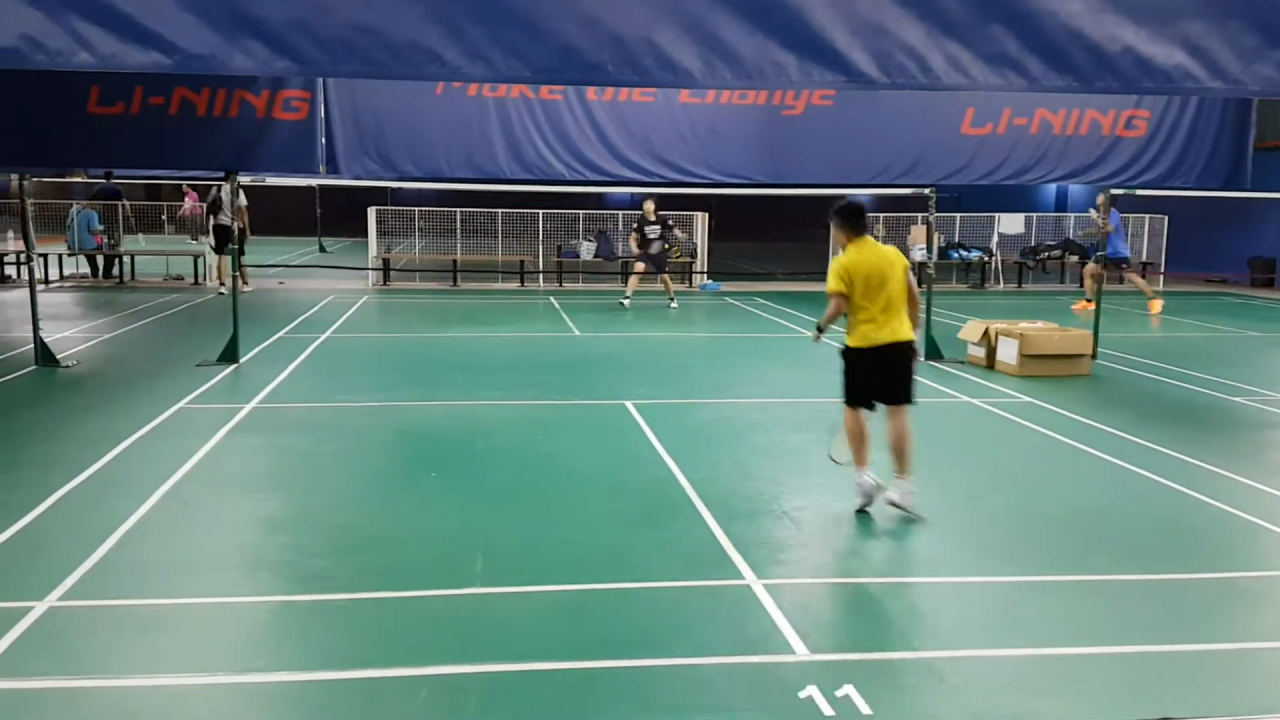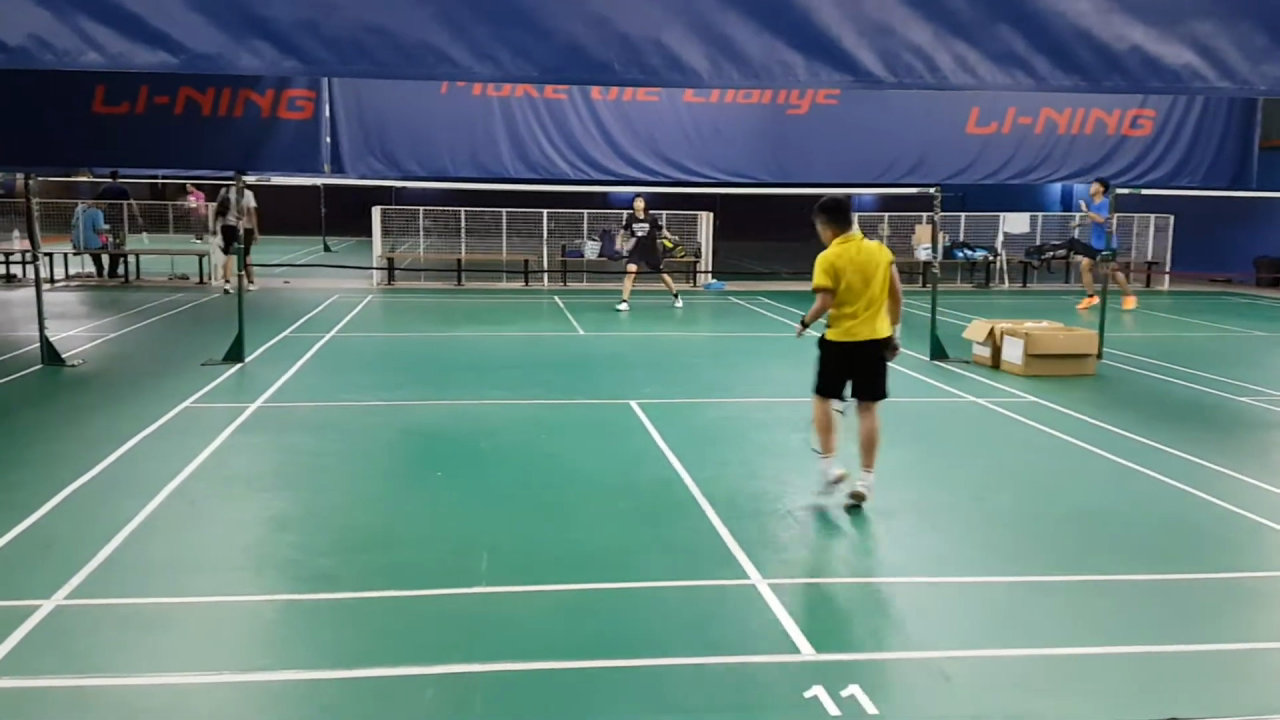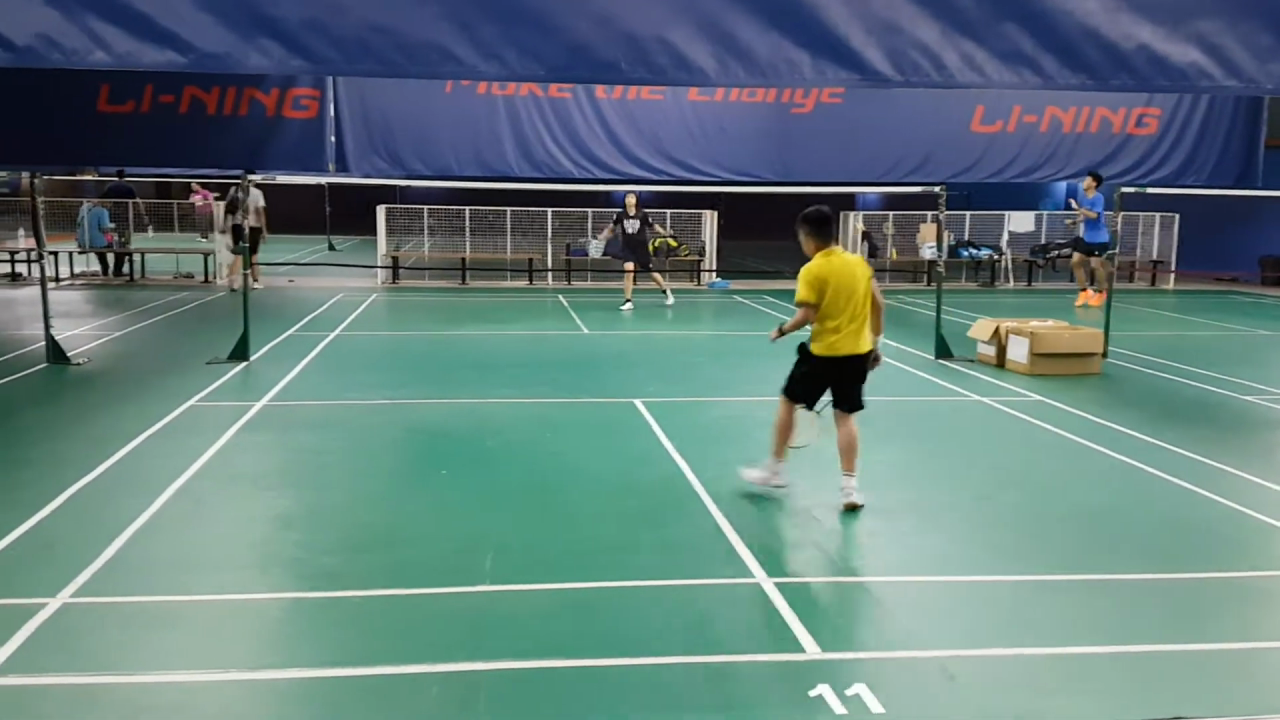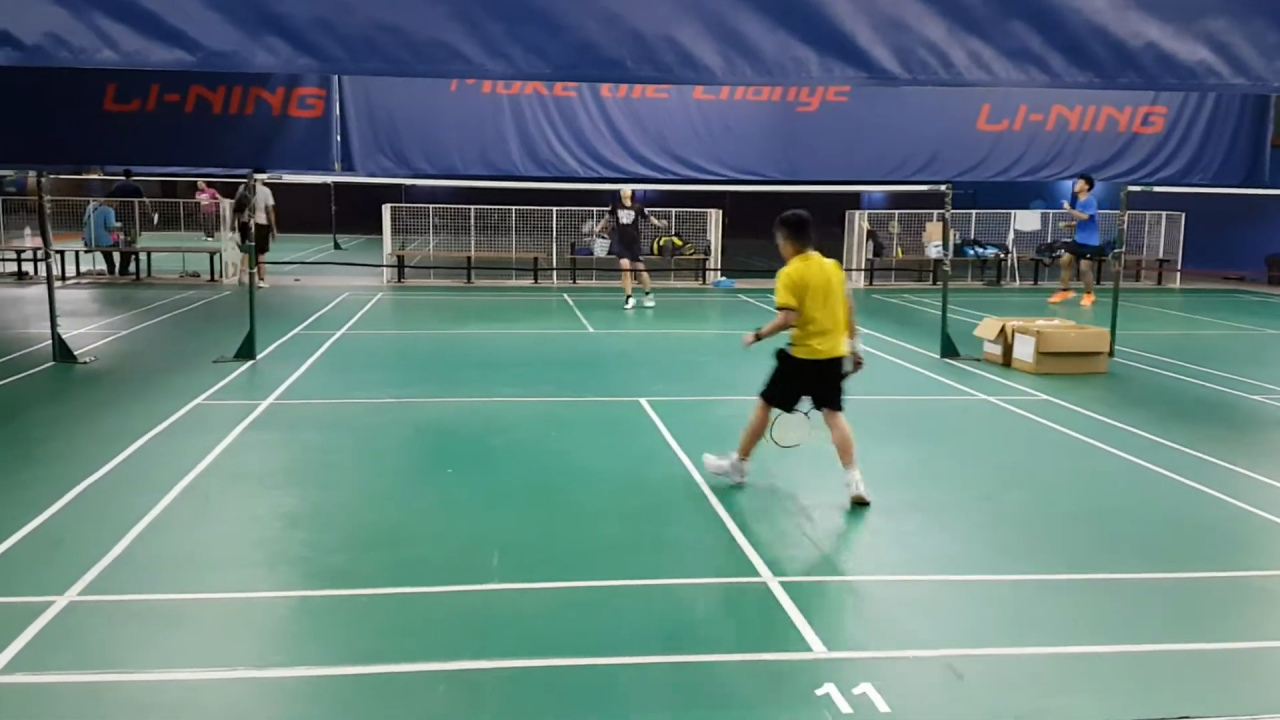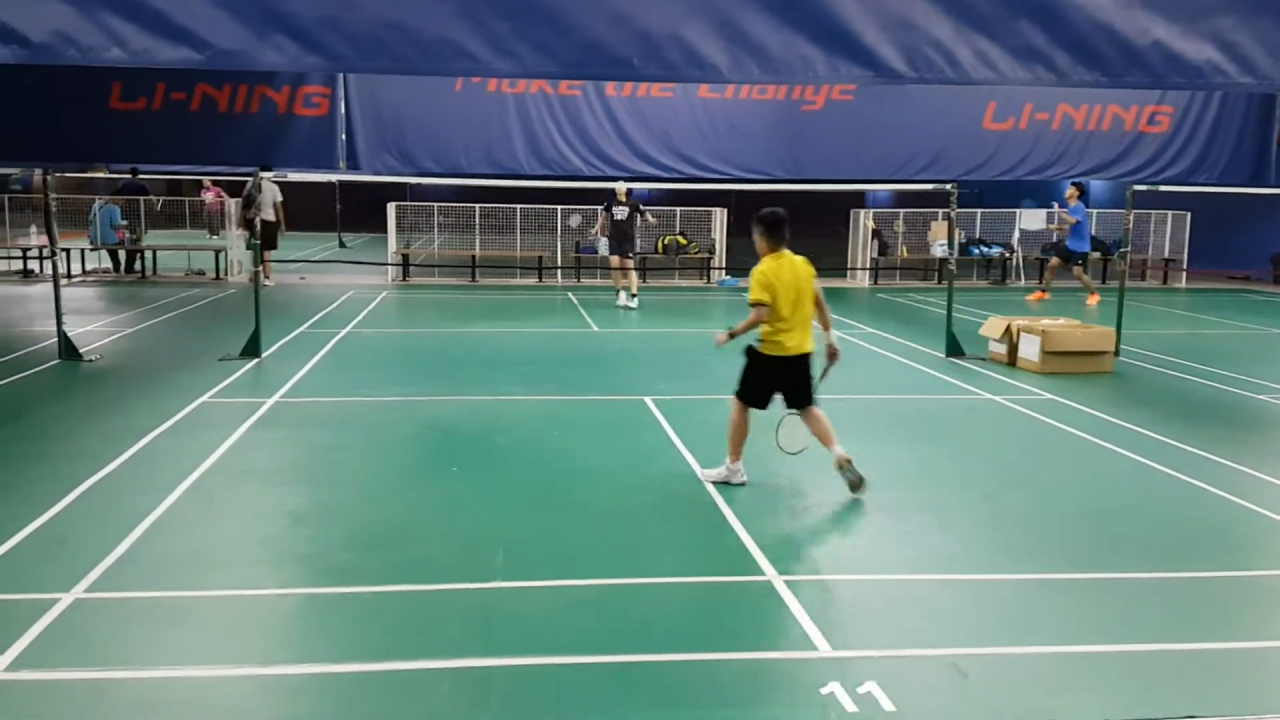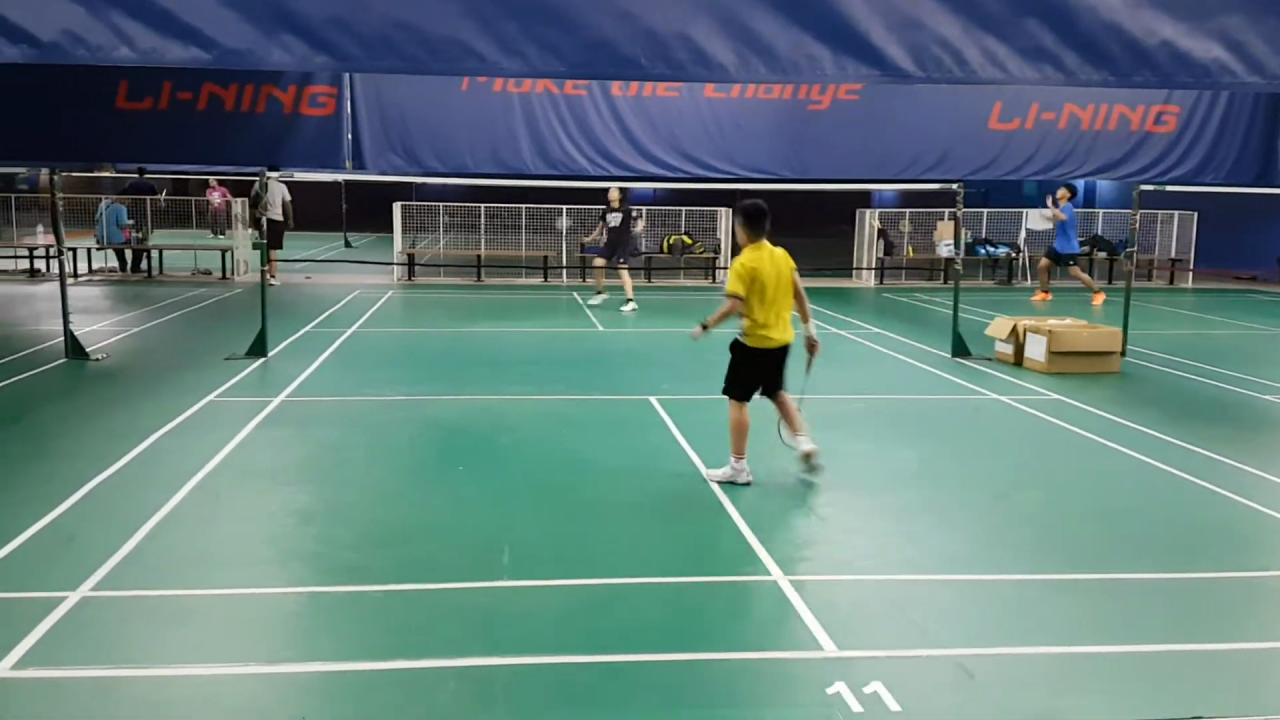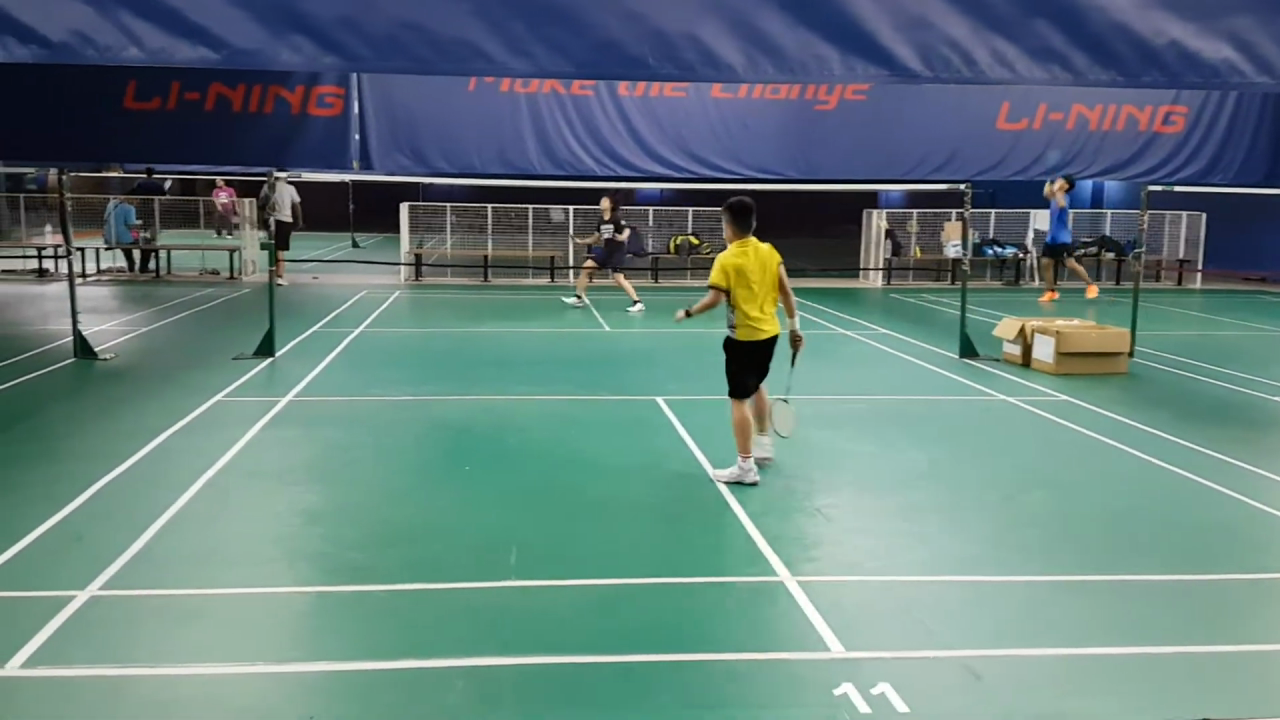
dt=0.1s
person 1, frame 1
left shoulder: (844, 263)
right shoulder: (894, 254)
left elbow: (837, 307)
right elbow: (914, 297)
left wrist: (821, 326)
right wrist: (912, 336)
left hip: (863, 345)
right hip: (900, 341)
left knee: (853, 409)
right knee: (897, 412)
left ankle: (864, 476)
right ankle: (901, 486)
person 1, frame 2
left shoulder: (828, 259)
right shoulder: (880, 250)
left elbow: (823, 304)
right elbow: (896, 293)
left wrist: (805, 322)
right wrist: (891, 330)
left hip: (843, 342)
right hip: (878, 339)
left knee: (823, 400)
right knee: (867, 409)
left ankle: (831, 465)
right ankle: (865, 480)
person 1, frame 3
left shoulder: (811, 271)
right shoulder: (858, 263)
left elbow: (806, 316)
right elbow: (877, 305)
left wrist: (782, 330)
right wrist: (874, 343)
left hip: (823, 352)
right hip: (858, 352)
left knee: (787, 403)
right knee: (845, 416)
left ankle: (773, 470)
right ankle: (850, 487)
person 1, frame 4
left shoulder: (789, 274)
right shoulder: (832, 268)
left elbow: (787, 319)
right elbow: (848, 310)
left wrist: (758, 336)
right wrist: (852, 347)
left hip: (801, 356)
right hip: (833, 354)
left knee: (764, 407)
right knee: (834, 416)
left ankle: (738, 464)
right ankle: (855, 481)
person 1, frame 5
left shoulder: (762, 272)
right shoulder: (803, 265)
left elbow: (759, 316)
right elbow: (820, 305)
left wrist: (731, 333)
right wrist: (830, 339)
left hip: (771, 352)
right hip: (801, 350)
left knee: (741, 404)
right knee: (807, 409)
left ankle: (733, 468)
right ankle: (840, 456)
person 1, frame 6
left shoulder: (742, 264)
right shoulder: (784, 257)
left elbow: (734, 307)
right elbow: (801, 297)
left wrist: (706, 326)
right wrist: (809, 332)
left hip: (754, 343)
right hip: (782, 340)
left knee: (737, 402)
right knee: (778, 394)
left ankle: (738, 468)
right ankle: (805, 442)
person 1, frame 7
left shoulder: (726, 258)
right shoulder: (769, 252)
left elbow: (714, 299)
right elbow: (787, 292)
left wrist: (688, 311)
right wrist: (794, 327)
left hip: (744, 337)
right hip: (770, 333)
left knee: (739, 399)
right knee: (756, 388)
left ankle: (746, 466)
right ankle: (762, 445)
